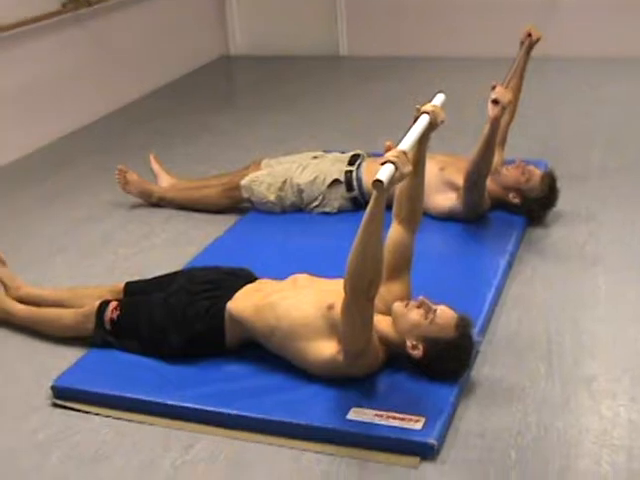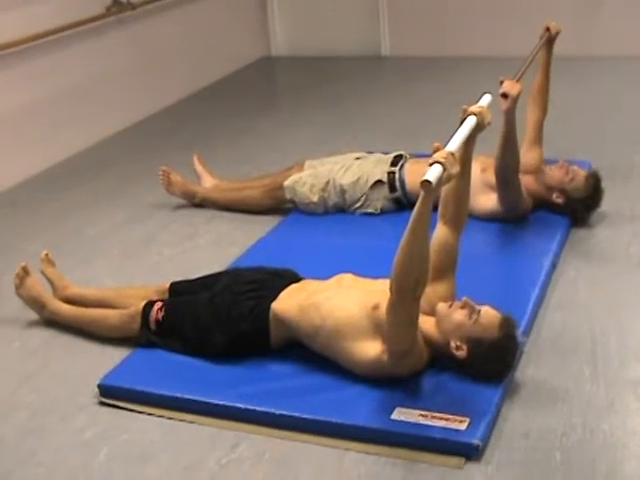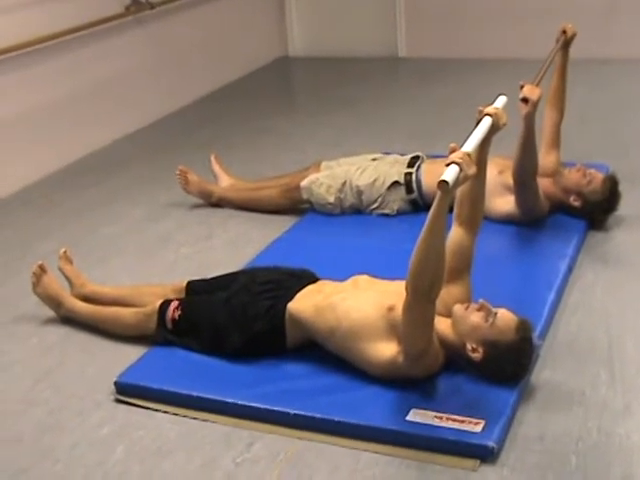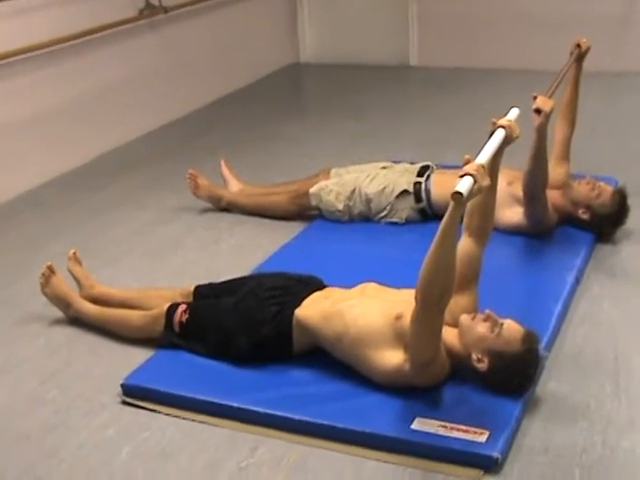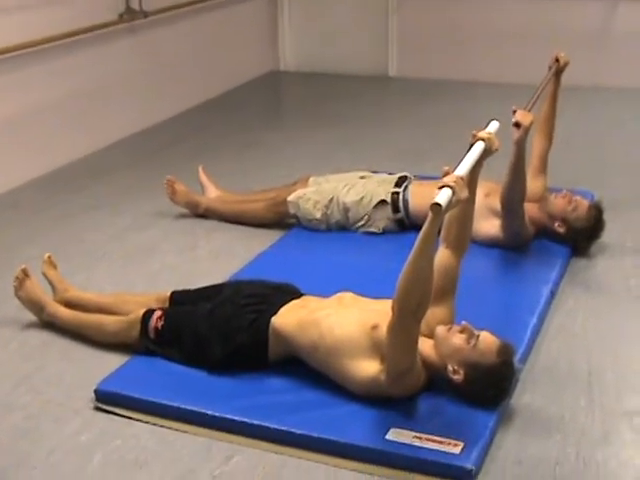
dt=1s
person 1, frame 1
left shoulder: (362, 355)
right shoulder: (392, 304)
left elbow: (357, 291)
right elbow: (405, 228)
left wrist: (380, 194)
right wrist: (421, 143)
left hip: (214, 322)
right hip: (242, 282)
left knee: (104, 318)
right knee: (118, 294)
person 1, frame 2
left shoulder: (406, 355)
right shoulder: (436, 307)
left elbow: (403, 291)
right elbow: (450, 228)
left wrist: (427, 194)
right wrist: (468, 144)
left hip: (257, 322)
right hip: (285, 283)
left knee: (142, 318)
right knee: (165, 293)
left ankle: (52, 308)
right ankle: (71, 292)
person 1, frame 3
left shoulder: (421, 357)
right shoulder: (453, 306)
left elbow: (419, 292)
right elbow: (466, 229)
left wrist: (444, 193)
right wrist: (484, 145)
left hip: (273, 321)
right hip: (302, 282)
left knee: (157, 316)
right knee: (182, 291)
left ankle: (70, 304)
right ankle: (87, 289)
person 1, frame 4
left shoulder: (428, 366)
right shoulder: (460, 317)
left elbow: (428, 301)
right elbow: (476, 240)
left wrist: (458, 206)
right wrist: (496, 157)
left hip: (282, 325)
right hip: (311, 290)
left knee: (166, 320)
right knee: (190, 295)
left ankle: (79, 306)
right ankle: (95, 291)
person 1, frame 5
left shoulder: (404, 377)
right shoulder: (436, 329)
left elbow: (405, 313)
right elbow: (453, 252)
left wrist: (436, 217)
right wrist: (474, 169)
left hip: (258, 334)
right hip: (285, 297)
left knee: (140, 326)
right knee: (164, 301)
left ankle: (52, 310)
right ankle: (69, 295)
person 2, frame 1
left shoulder: (474, 203)
right shoulder: (494, 169)
left elbow: (470, 180)
right elbow: (505, 113)
left wrist: (492, 123)
right wrist: (524, 53)
left hip: (343, 186)
right hip: (350, 162)
left knee: (241, 190)
right knee: (255, 169)
left ankle: (156, 194)
right ankle: (173, 184)
person 2, frame 2
left shoulder: (516, 204)
right shoulder: (533, 169)
left elbow: (503, 176)
right elbow: (538, 112)
left wrist: (507, 114)
right wrist: (548, 51)
left hip: (386, 187)
right hip: (394, 162)
left knee: (283, 192)
right knee: (298, 170)
left ankle: (198, 194)
right ankle: (216, 185)
person 2, frame 3
left shoulder: (533, 206)
right shoulder: (550, 173)
left elbow: (520, 179)
right elbow: (556, 117)
left wrist: (528, 118)
right wrist: (564, 53)
left hip: (402, 189)
right hip: (409, 164)
left knee: (300, 191)
right knee: (314, 171)
left ankle: (217, 194)
right ankle: (232, 185)
person 2, frame 4
left shoulder: (541, 218)
right shoulder: (560, 183)
left elbow: (530, 193)
right elbow: (567, 128)
left wrist: (538, 130)
right wrist: (578, 66)
left hip: (411, 196)
right hip: (420, 173)
left knee: (309, 199)
right knee: (324, 178)
left ankle: (226, 198)
right ankle: (241, 190)
person 2, frame 5
left shoulder: (518, 230)
right shoulder: (537, 196)
left elbow: (509, 204)
right elbow: (545, 145)
left wrist: (517, 144)
right wrist: (556, 80)
left hip: (389, 206)
right hip: (397, 184)
left knee: (286, 206)
right knee: (302, 186)
left ankle: (204, 205)
right ankle: (218, 197)
